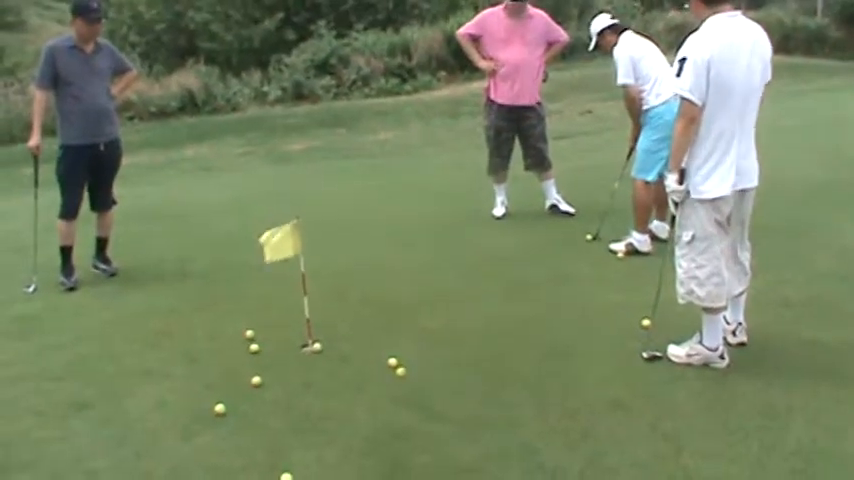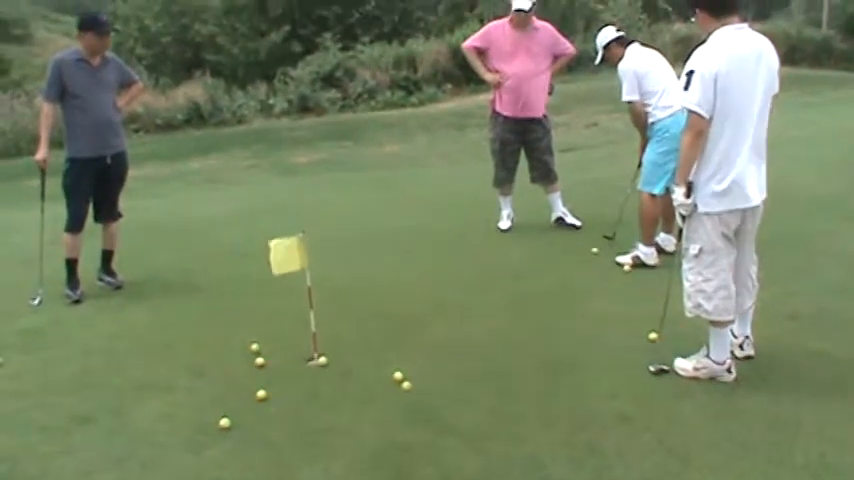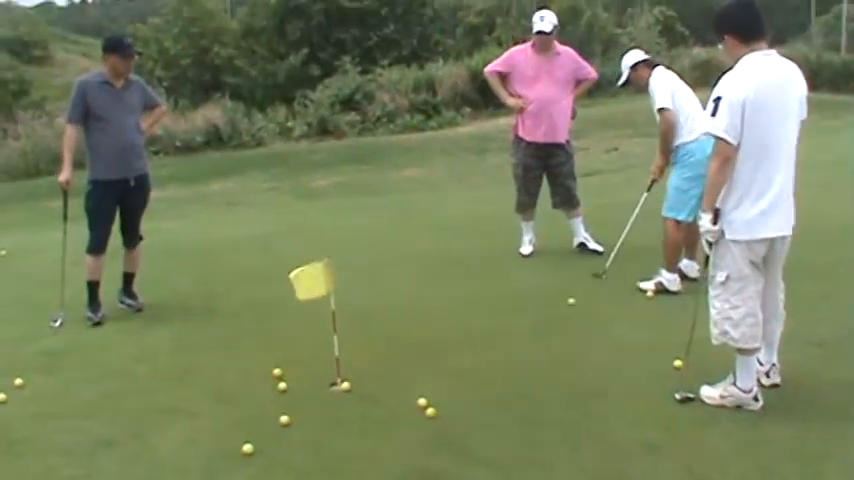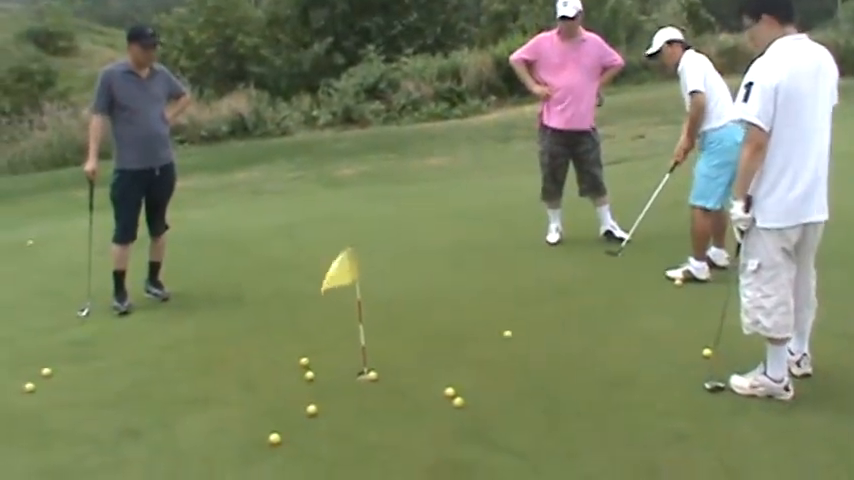
dt=0.5s
person 1, frame 1
left shoulder: (700, 44)
right shoulder: (759, 36)
left elbow: (689, 117)
right elbow: (756, 97)
left wrist: (674, 171)
left hip: (708, 173)
right hip: (745, 167)
left knee: (705, 259)
right knee: (736, 249)
left ankle: (711, 345)
right ankle: (734, 323)
person 1, frame 2
left shoulder: (707, 57)
right shoulder: (766, 49)
left elbow: (696, 129)
right elbow: (765, 109)
left wrist: (680, 184)
left hip: (716, 186)
right hip: (752, 180)
left knee: (712, 271)
right knee: (743, 263)
left ankle: (719, 358)
right ankle: (742, 336)
person 1, frame 3
left shoulder: (735, 84)
right shoulder: (794, 75)
left elbow: (724, 156)
right elbow: (792, 136)
left wrist: (707, 211)
left hip: (743, 213)
right hip: (781, 208)
left knee: (738, 299)
right knee: (770, 290)
left ankle: (745, 387)
right ankle: (768, 364)
person 1, frame 4
left shoulder: (767, 68)
right shoulder: (825, 59)
left elbow: (756, 142)
right elbow: (820, 124)
left wrist: (739, 197)
left hip: (775, 200)
right hip: (813, 196)
left knee: (769, 286)
right knee: (802, 278)
left ankle: (776, 376)
right ankle: (799, 353)
person 2, frame 1
left shoulder: (107, 50)
right shoulder: (55, 50)
left elbow: (130, 72)
right elbow: (42, 92)
left wrist: (115, 92)
right wrist: (36, 133)
left hip: (108, 140)
right hip: (74, 143)
left knee: (104, 203)
right knee: (69, 208)
left ankle: (101, 255)
right ankle: (66, 267)
person 2, frame 2
left shoulder: (113, 63)
right shoulder: (61, 64)
left elbow: (136, 85)
right elbow: (49, 105)
left wrist: (121, 104)
right wrist: (43, 146)
left hip: (115, 152)
right hip: (81, 156)
left knee: (110, 214)
right knee: (75, 219)
left ankle: (106, 268)
right ankle: (72, 279)
person 2, frame 3
left shoulder: (137, 85)
right shoulder: (86, 86)
left elbow: (159, 107)
right elbow: (73, 127)
left wrist: (144, 127)
right wrist: (67, 167)
left hip: (137, 175)
right hip: (103, 178)
left knee: (133, 238)
right knee: (97, 242)
left ankle: (127, 290)
right ankle: (93, 301)
person 2, frame 4
left shoulder: (162, 74)
right shoulder: (111, 76)
left elbow: (184, 96)
right elbow: (99, 117)
left wrist: (170, 115)
right wrist: (92, 157)
left hip: (163, 165)
right hip: (129, 168)
left knee: (158, 227)
right knee: (124, 231)
left ankle: (153, 280)
right ankle: (119, 291)
person 3, frame 1
left shoulder: (622, 49)
right shoulder: (639, 42)
left elbow: (632, 94)
left wrist: (636, 128)
right wrist: (639, 126)
left hip: (660, 113)
right hip: (674, 107)
left knee: (643, 178)
right knee: (660, 173)
left ankle: (640, 239)
right ankle: (660, 226)
person 3, frame 2
left shoulder: (627, 64)
right shoulder: (649, 53)
left elbow: (637, 109)
left wrist: (644, 139)
right wrist: (648, 137)
left hip: (668, 126)
right hip: (682, 120)
left knee: (649, 190)
right knee: (666, 185)
left ankle: (646, 251)
right ankle: (666, 239)
person 3, frame 3
left shoulder: (658, 79)
right shoulder: (667, 78)
left elbow: (668, 120)
left wrist: (663, 157)
right wrist: (661, 159)
left hip: (693, 152)
right hip: (703, 148)
left knee: (673, 217)
right knee: (688, 212)
left ankle: (669, 277)
right ankle: (689, 265)
person 3, frame 4
left shoulder: (690, 62)
right shoulder: (693, 64)
left elbow: (699, 102)
right elbow: (694, 111)
left wrist: (689, 139)
right wrist: (683, 141)
left hip: (720, 138)
right hip: (728, 136)
left knee: (701, 204)
right knee: (715, 201)
left ankle: (697, 266)
right ankle: (717, 253)
person 4, frame 1
left shoulder: (540, 19)
left elbow: (562, 39)
right elbow: (463, 34)
left wrist: (543, 60)
right wrist: (480, 61)
left hip: (530, 100)
right hip: (499, 101)
left knee: (540, 154)
right knee: (498, 155)
left ankle: (553, 199)
right ankle: (500, 200)
person 4, frame 2
left shoulder: (546, 31)
right shoulder: (494, 30)
left elbow: (569, 52)
right elbow: (468, 47)
left wrist: (549, 72)
right wrist: (485, 74)
left hip: (536, 112)
right hip: (504, 112)
left knee: (546, 166)
right knee: (504, 167)
left ankle: (559, 212)
right ankle: (506, 212)
person 4, frame 3
left shoulder: (568, 56)
right shoulder: (517, 55)
left elbow: (591, 76)
right elbow: (490, 71)
left wrist: (572, 96)
right wrist: (507, 98)
left hip: (558, 136)
right hip: (527, 137)
left knee: (568, 191)
right knee: (526, 193)
left ankle: (580, 236)
right ankle: (527, 237)
person 4, frame 4
left shoulder: (595, 43)
right shoulder: (543, 42)
left elbow: (617, 63)
right elbow: (516, 59)
left wrist: (598, 83)
right wrist: (533, 86)
left hip: (584, 125)
right hip: (553, 125)
left knee: (594, 179)
right knee: (552, 180)
left ankle: (607, 224)
right ankle: (554, 226)
